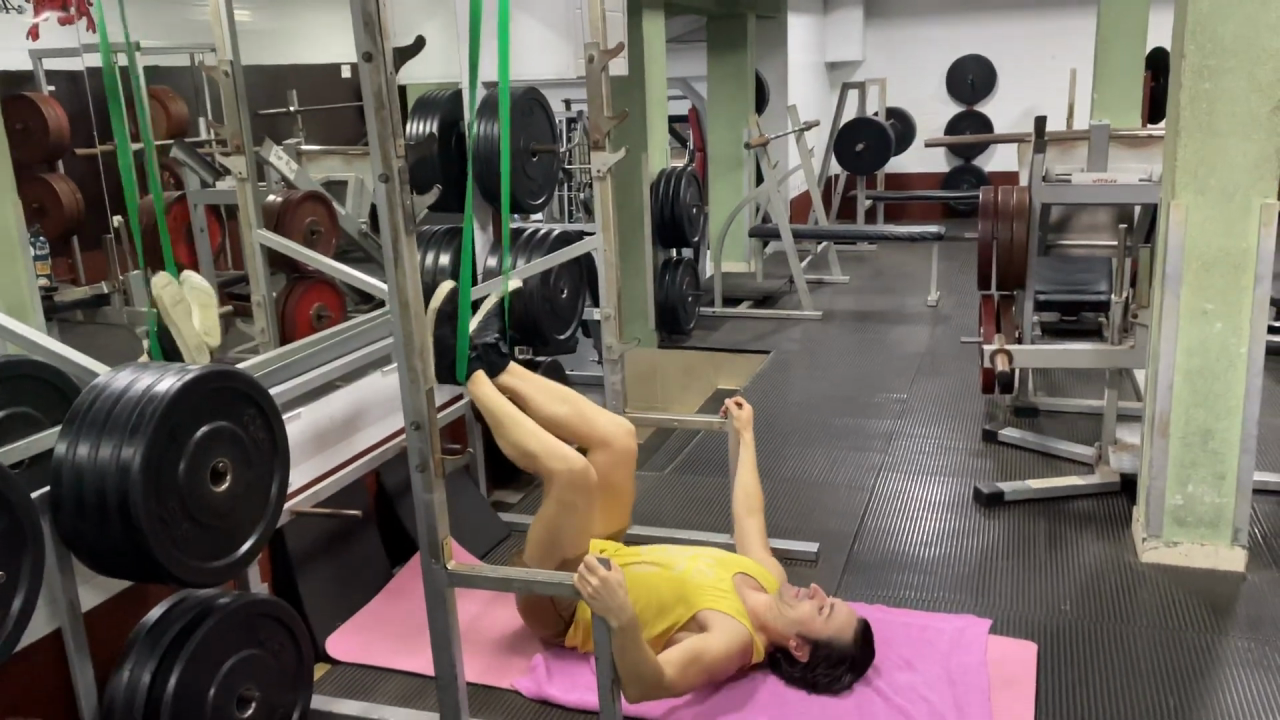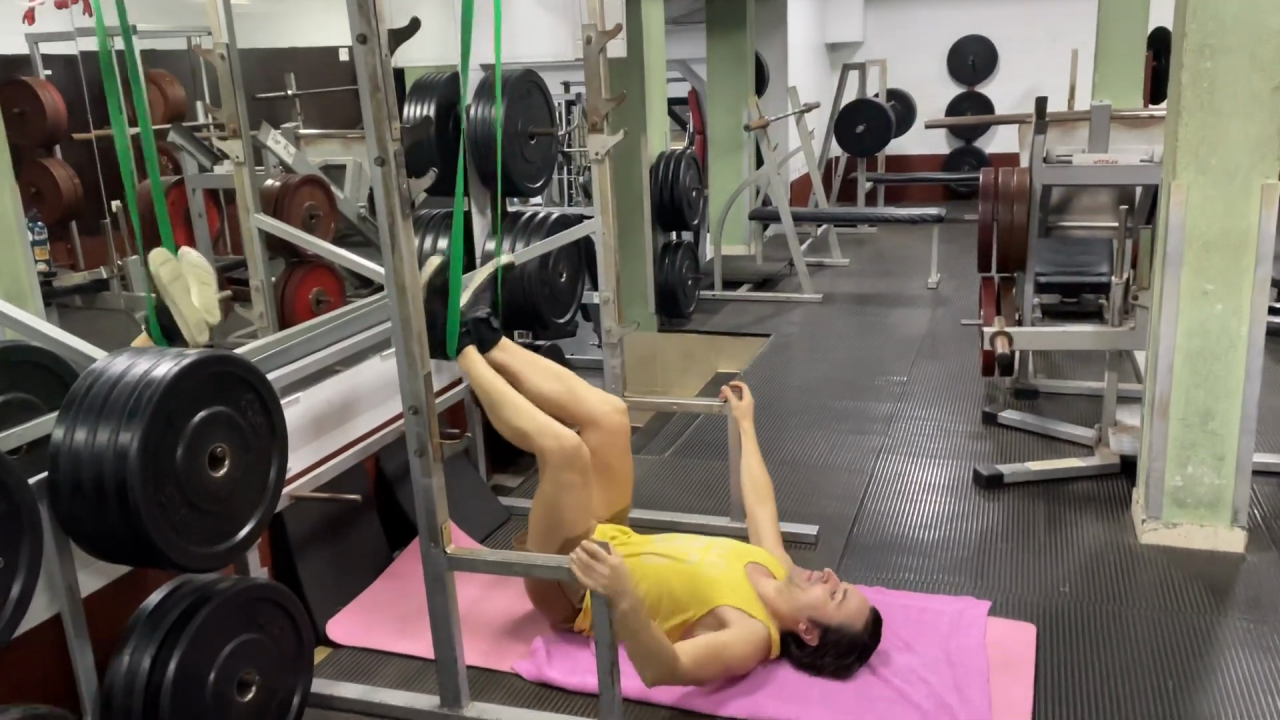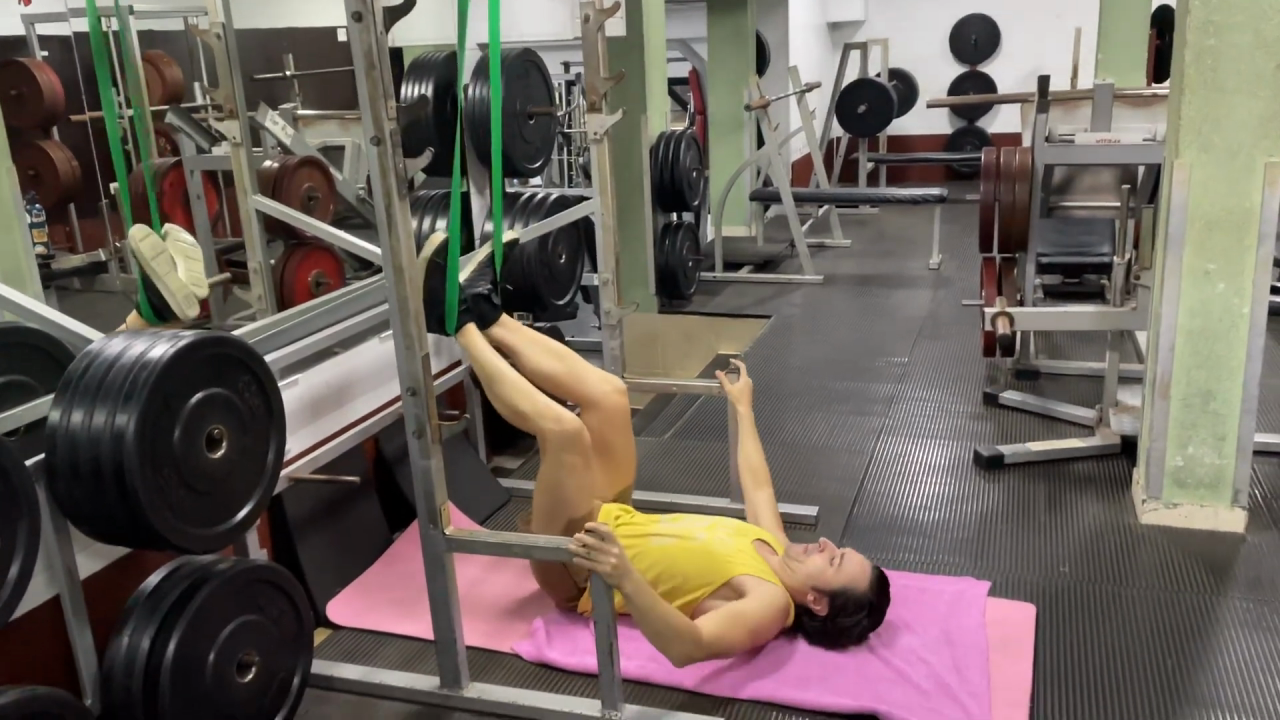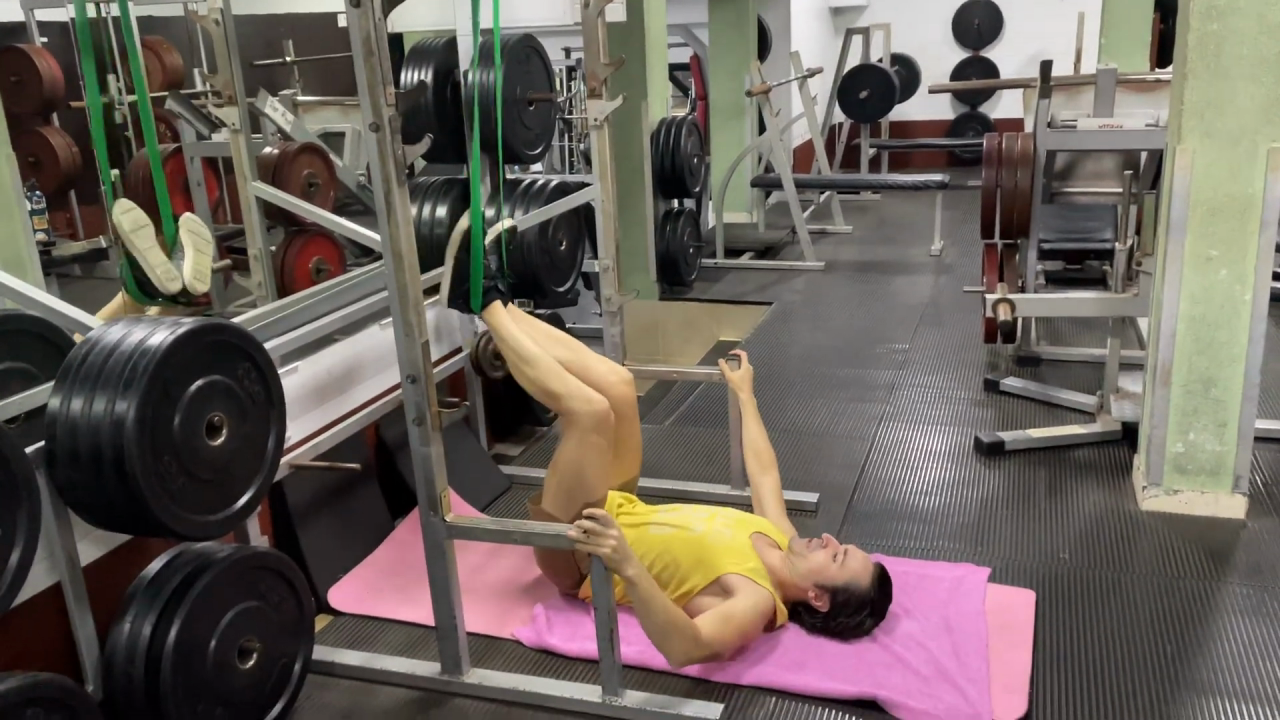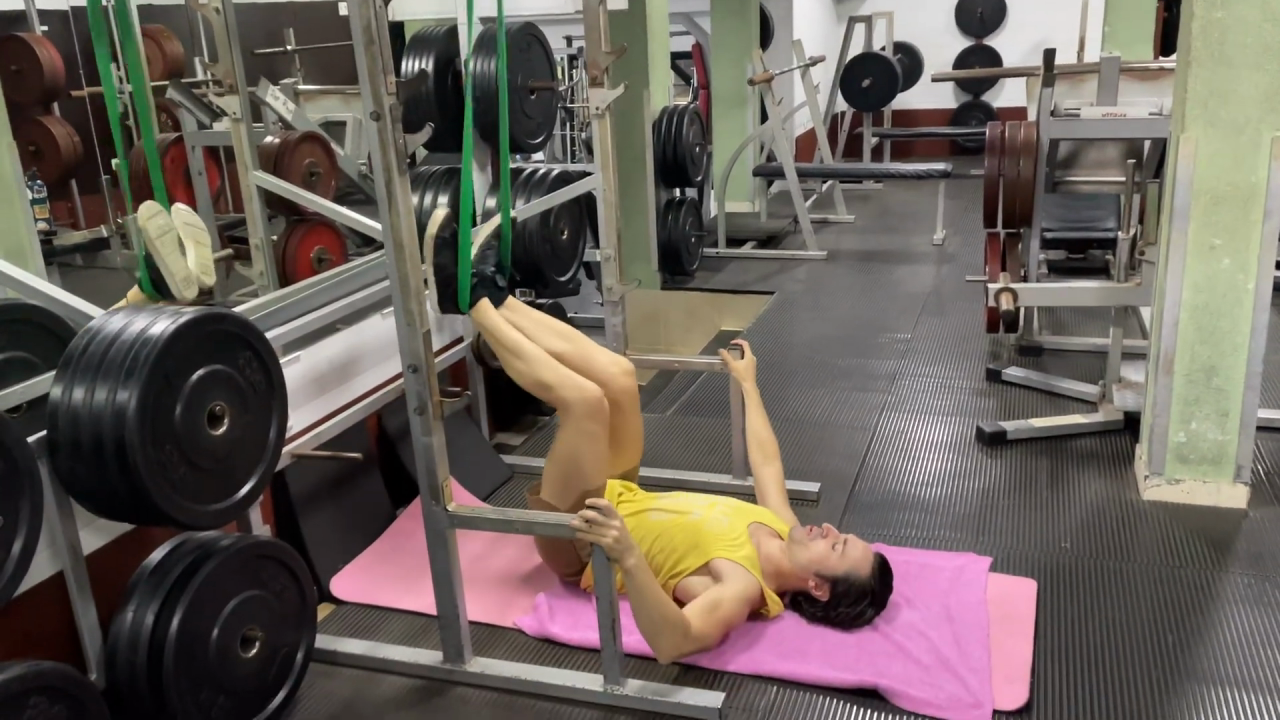
dt=0.3s
person 1, frame 1
left shoulder: (735, 640)
right shoulder: (768, 580)
left elbow: (644, 686)
right elbow: (749, 518)
left wrist: (621, 618)
right wrist: (746, 437)
left hip: (562, 606)
right hip: (595, 558)
left knee: (570, 469)
right knee: (616, 436)
left ankle: (469, 369)
right ankle: (491, 362)
person 1, frame 2
left shoulder: (754, 632)
right shoulder: (778, 573)
left elbow: (662, 669)
right elbow: (761, 506)
left wrist: (622, 598)
right wrist: (746, 425)
left hip: (574, 590)
right hip: (606, 544)
left knee: (562, 445)
right knee: (608, 414)
left ankle: (461, 344)
right ankle: (482, 338)
person 1, frame 3
left shoulder: (770, 603)
right shoulder: (778, 553)
left elbow: (686, 646)
right elbow: (759, 488)
left wrist: (626, 580)
right wrist: (743, 407)
left hip: (577, 568)
right hip: (610, 522)
left knee: (562, 428)
right knee: (608, 394)
left ankle: (461, 321)
right ankle: (484, 314)
person 1, frame 4
left shoulder: (756, 600)
right shoulder: (783, 546)
left elbow: (685, 647)
right elbow: (765, 475)
left wrist: (627, 566)
right wrist: (745, 396)
left hip: (576, 554)
right hip: (615, 514)
left knee: (590, 409)
right knee: (614, 385)
left ankle: (489, 305)
right ankle: (493, 300)
person 1, frame 5
left shoulder: (746, 585)
right shoulder: (781, 532)
left elbow: (672, 643)
right elbow: (768, 465)
left wrist: (629, 557)
right wrist: (747, 385)
left hip: (577, 543)
right hip: (614, 500)
left knee: (584, 398)
right knee: (615, 376)
left ankle: (474, 300)
right ankle: (491, 293)
